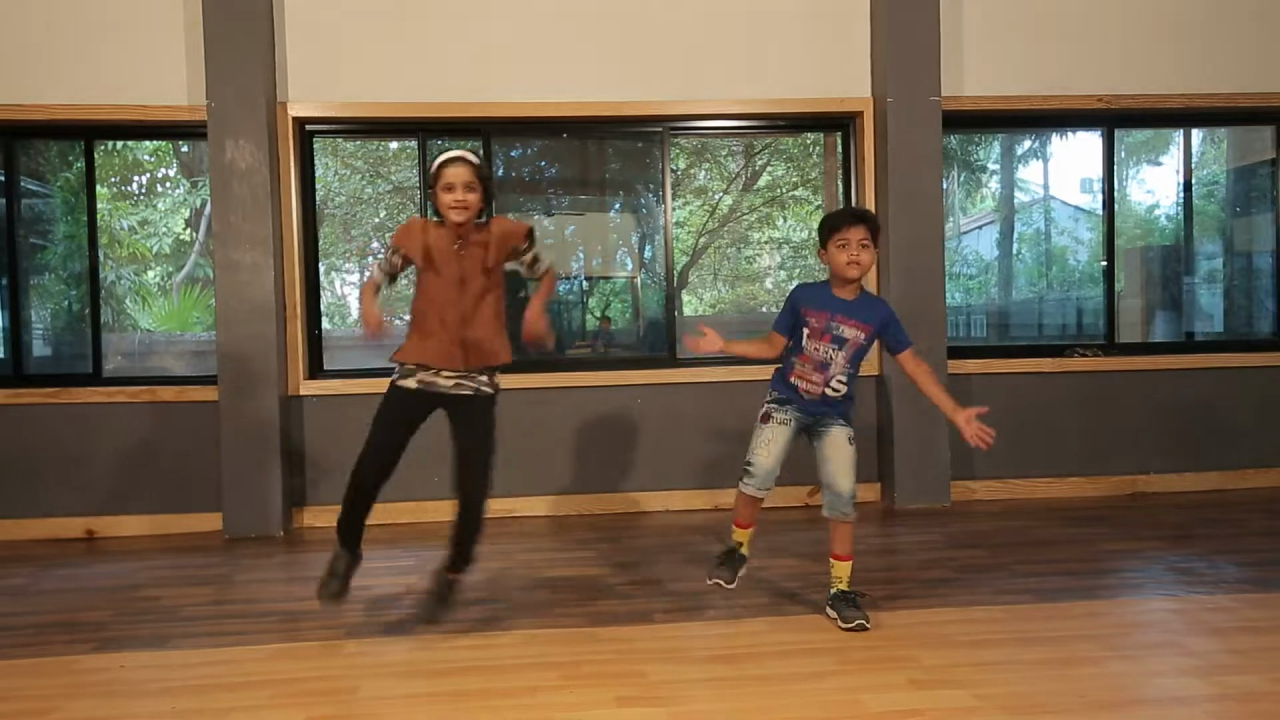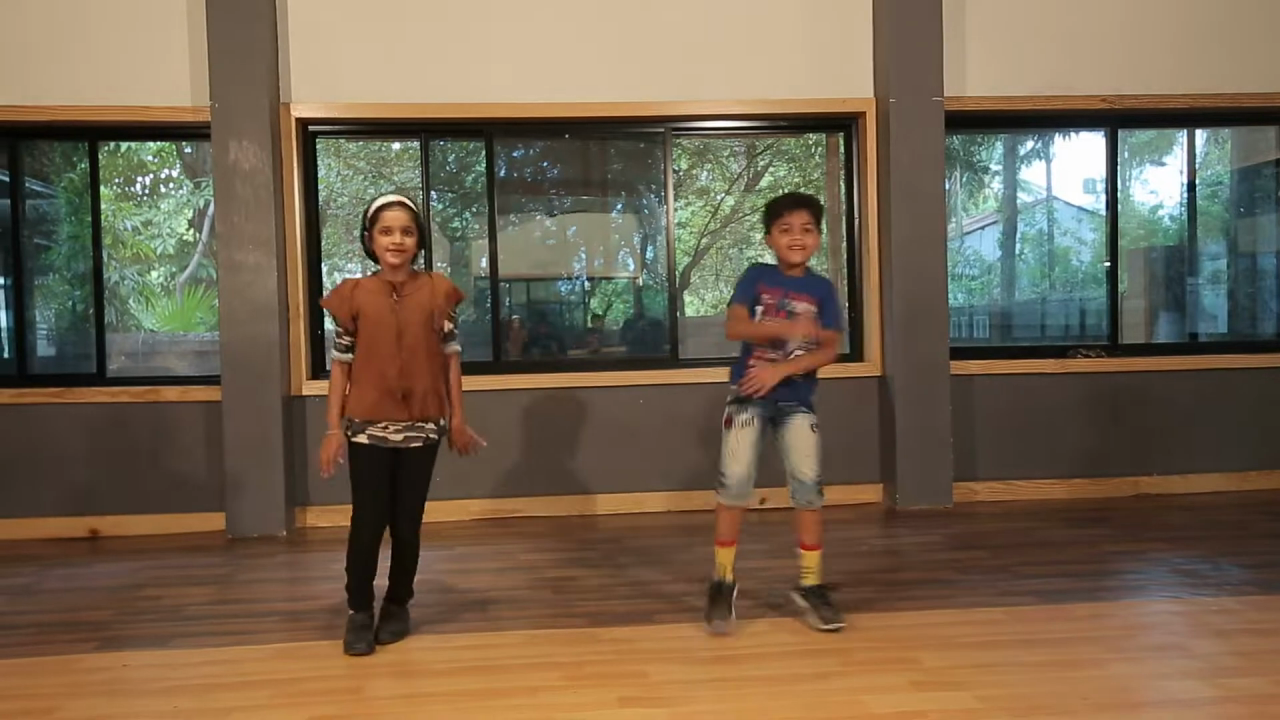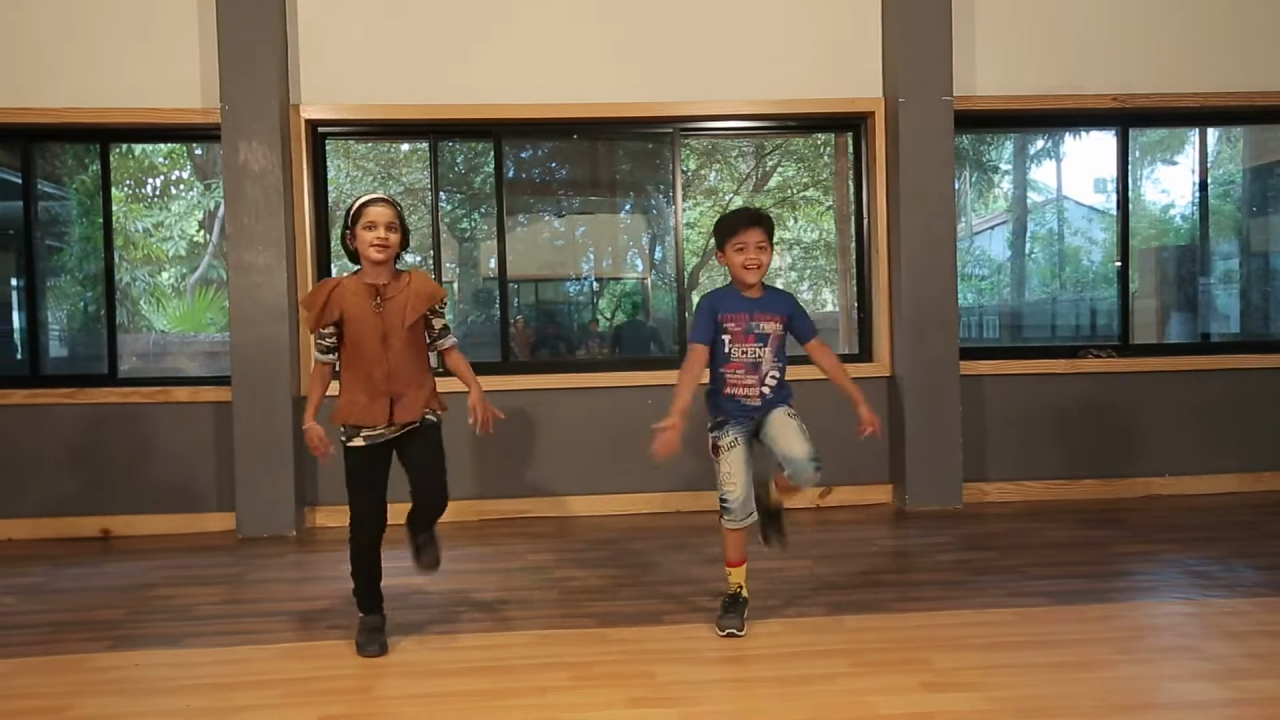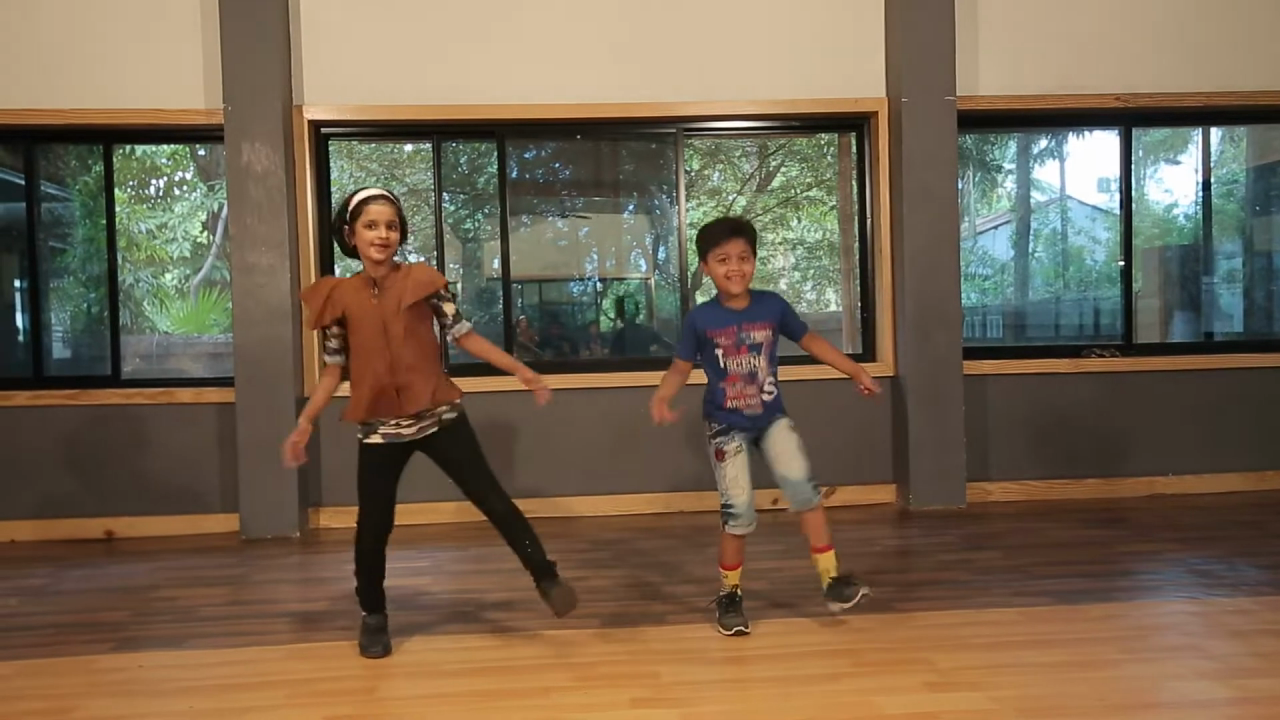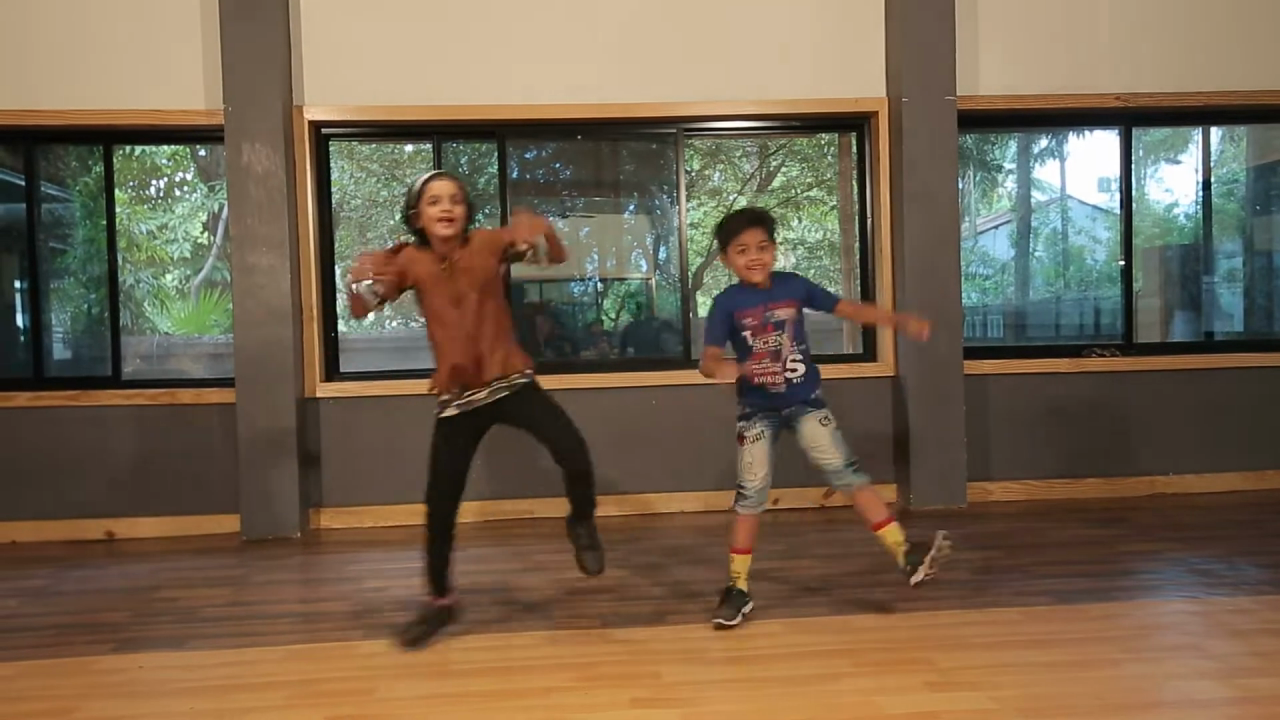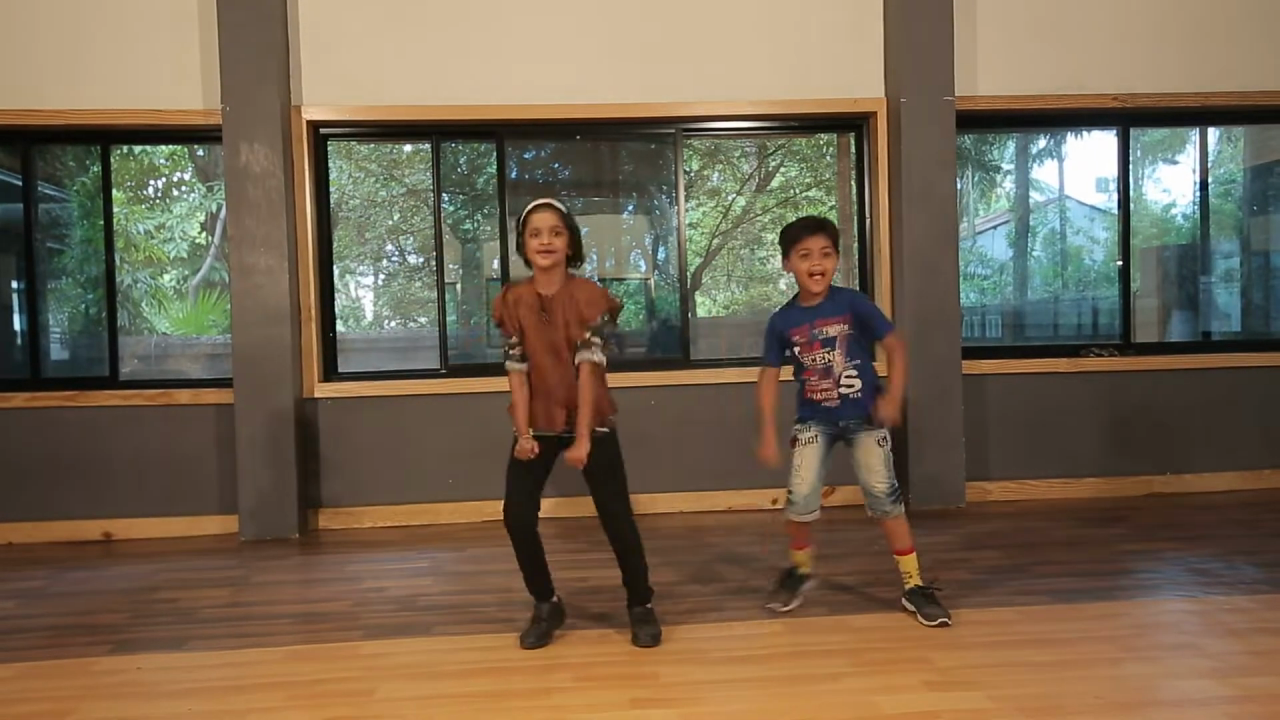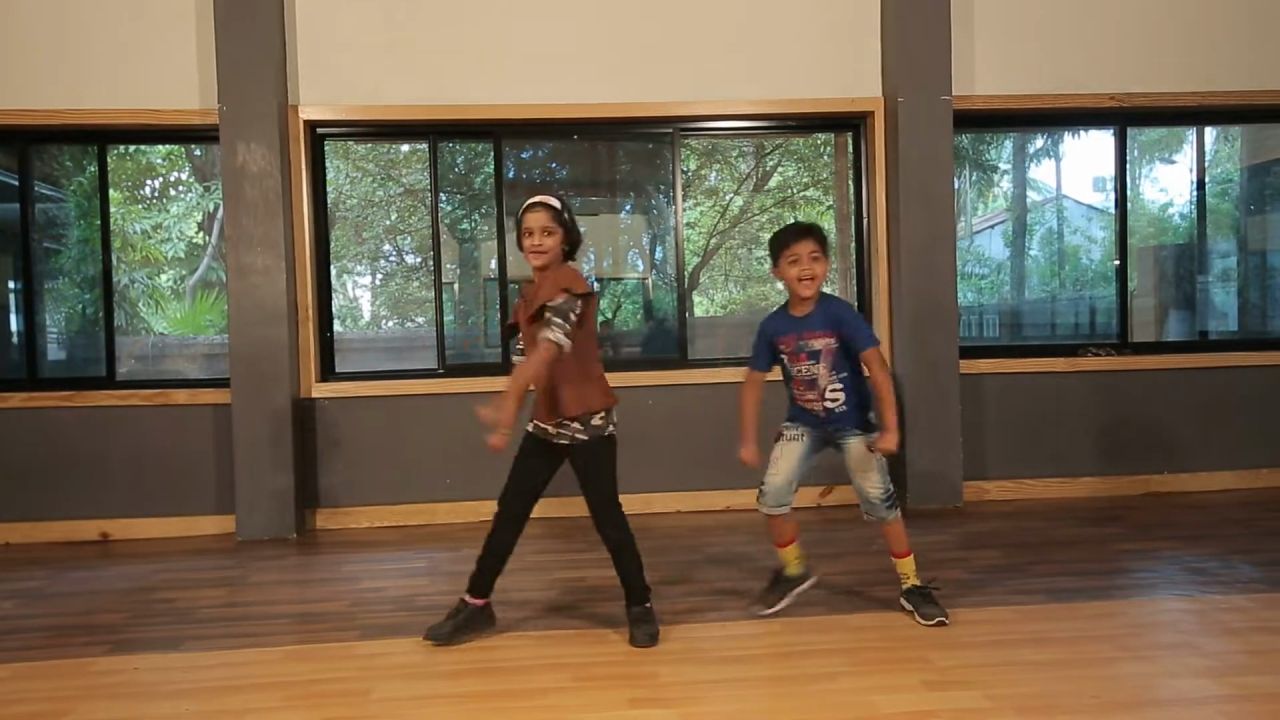
dt=0.3s
person 1, frame 1
left shoulder: (502, 236)
right shoulder: (418, 236)
left elbow: (544, 270)
right elbow: (378, 277)
left wrist: (537, 306)
right wrist: (368, 299)
left hip: (475, 380)
right hip: (420, 371)
left knee: (474, 485)
right knee: (372, 466)
left ankle: (452, 572)
right ankle: (346, 550)
person 1, frame 2
left shoulder: (436, 291)
right shoulder: (354, 295)
left elbow: (450, 356)
right elbow: (341, 364)
left wrist: (458, 419)
right wrist: (333, 428)
left hip: (421, 427)
right hip: (368, 426)
left knee: (406, 523)
right knee: (366, 521)
left ankle: (398, 604)
right ankle: (359, 611)
person 1, frame 3
left shoulder: (421, 290)
right shoulder: (336, 295)
left elbow: (446, 347)
right elbow: (325, 360)
left wrist: (474, 386)
right wrist: (309, 417)
left hip: (418, 412)
right hip: (363, 422)
left knee: (432, 493)
right knee: (367, 524)
left ankle: (422, 528)
right ankle: (370, 614)
person 1, frame 4
left shoulder: (423, 281)
right shoulder: (338, 295)
left elbow: (464, 335)
right elbow: (335, 367)
left wrist: (519, 369)
right wrist: (305, 422)
left hip: (438, 413)
right hip: (379, 425)
left knee: (492, 499)
right knee: (373, 525)
left ankle: (545, 575)
right ankle: (373, 615)
person 1, frame 5
left shoulder: (489, 246)
right shoulder: (410, 262)
left elbow: (556, 256)
right elbow: (361, 308)
left wrist: (543, 233)
right wrist: (362, 275)
left hip: (510, 382)
right hip: (456, 395)
left knee: (574, 451)
right knee: (441, 499)
left ankle: (583, 522)
right ankle: (438, 600)
person 1, frame 6
left shoulder: (588, 296)
right shoulder: (515, 301)
left elbow: (590, 366)
right elbow: (516, 370)
left wrist: (583, 437)
right wrist: (523, 433)
left hip: (590, 423)
right hip: (539, 425)
left knee: (616, 517)
right knee: (516, 513)
left ankle: (641, 606)
right ankle: (546, 605)
person 1, frame 7
left shoulder: (569, 288)
right shoulder: (529, 301)
left elbow: (550, 349)
right elbow: (528, 359)
left wrist: (506, 403)
right wrist: (505, 421)
left hip: (589, 421)
right hip: (548, 421)
left knee: (606, 515)
right knee: (512, 509)
left ankle: (640, 607)
right ankle: (475, 605)
person 2, frame 1
left shoulder: (879, 312)
right shoulder: (804, 295)
left elbow: (913, 364)
right elbow: (773, 347)
left wrist: (957, 415)
right wrist: (724, 346)
left hip: (834, 415)
right hip: (786, 402)
left knee: (842, 499)
right knee: (757, 476)
left ankle: (840, 594)
right ankle: (738, 547)
person 2, frame 2
left shoulder: (822, 289)
right shoulder: (756, 276)
left elbow: (829, 348)
right elbow: (734, 327)
left wrist: (781, 369)
right wrist: (783, 328)
left hip: (794, 400)
right hip: (747, 395)
left knee: (808, 486)
right knee: (734, 484)
left ankle: (810, 584)
right ankle: (722, 581)
person 2, frame 3
left shoulder: (784, 303)
right shoulder: (713, 304)
left elbow: (818, 351)
right elbow: (695, 363)
left wrist: (859, 400)
right wrist: (676, 416)
left hip: (775, 407)
right hip: (728, 415)
left knee: (804, 468)
right knee: (736, 505)
left ankle: (773, 500)
right ankle: (735, 593)
person 2, frame 4
left shoulder: (772, 306)
right shoulder: (700, 319)
left elbow: (810, 340)
right elbow: (680, 368)
left wrist: (857, 372)
right wrist: (660, 400)
left hip: (772, 417)
right hip: (727, 425)
left knee: (802, 489)
right knee: (739, 511)
left ankle: (831, 579)
right ankle: (730, 594)
person 2, frame 5
left shoulder: (792, 284)
right shoulder: (727, 302)
left elbow: (847, 308)
right elbow: (708, 359)
left wrist: (901, 321)
right wrist: (722, 367)
left hip: (806, 402)
right hip: (757, 409)
left knee: (844, 470)
right knee: (751, 493)
left ankle: (907, 552)
right ankle: (737, 588)
person 2, frame 6
left shoulder: (853, 303)
right shoulder: (783, 321)
left elbow: (894, 346)
right elbow: (768, 378)
left wrist: (893, 395)
right wrist: (768, 433)
left hip: (863, 416)
right hip: (813, 420)
left knee: (885, 499)
right knee: (801, 500)
left ankle: (915, 587)
right ankle: (799, 571)
person 2, frame 7
left shoulder: (840, 312)
right shoulder: (774, 325)
left elbow: (877, 367)
right elbow: (754, 381)
left wrist: (890, 427)
right wrist: (748, 438)
left hip: (853, 420)
right hip: (802, 422)
left knee: (879, 501)
right knee: (773, 493)
left ankle: (912, 587)
right ankle: (794, 571)
